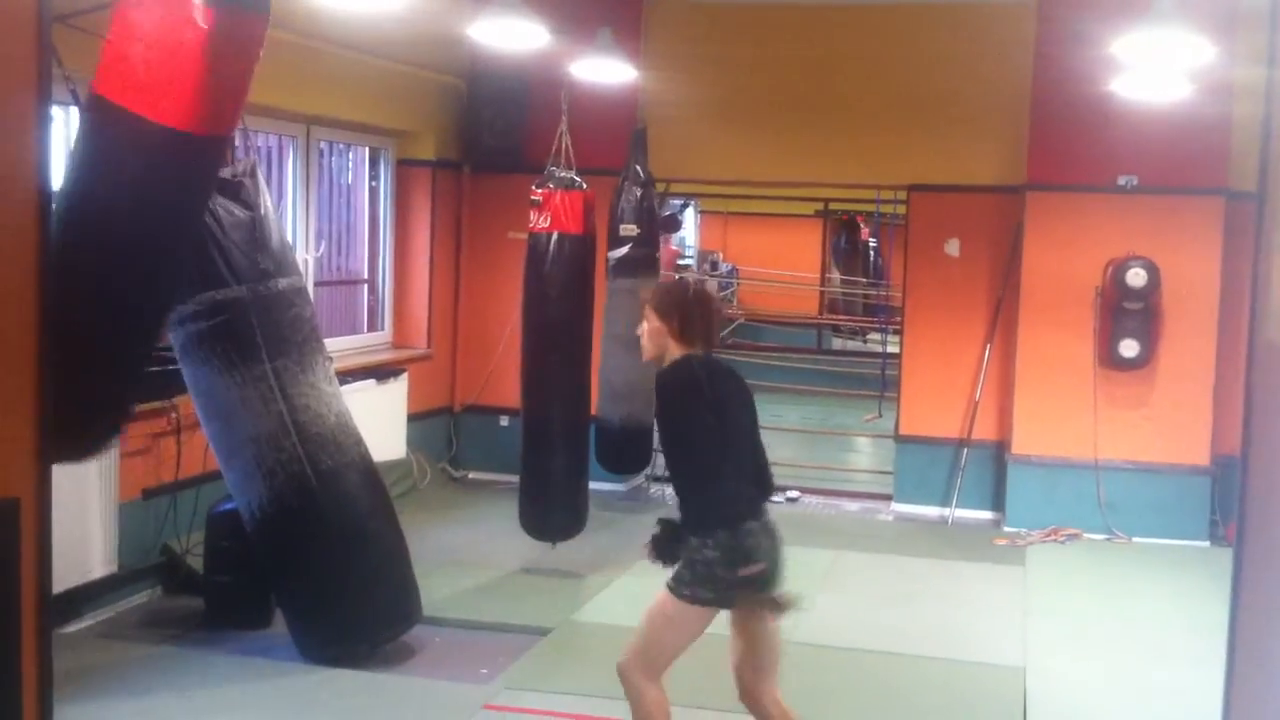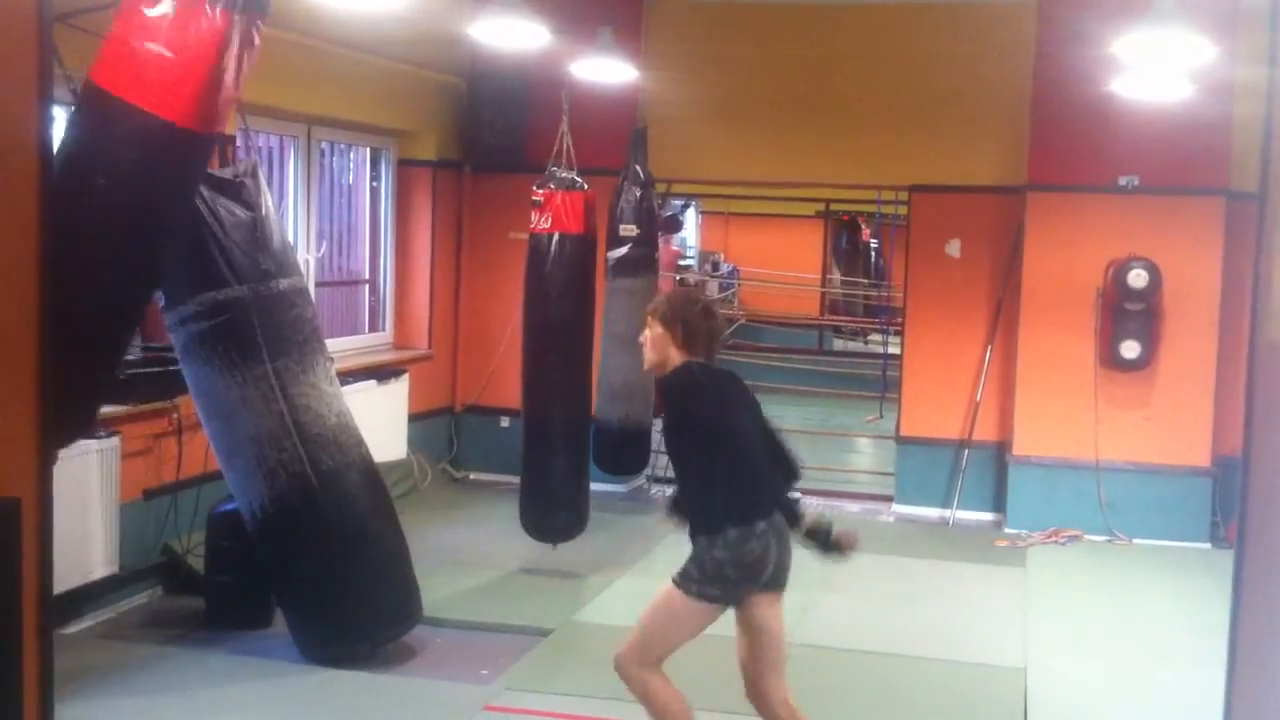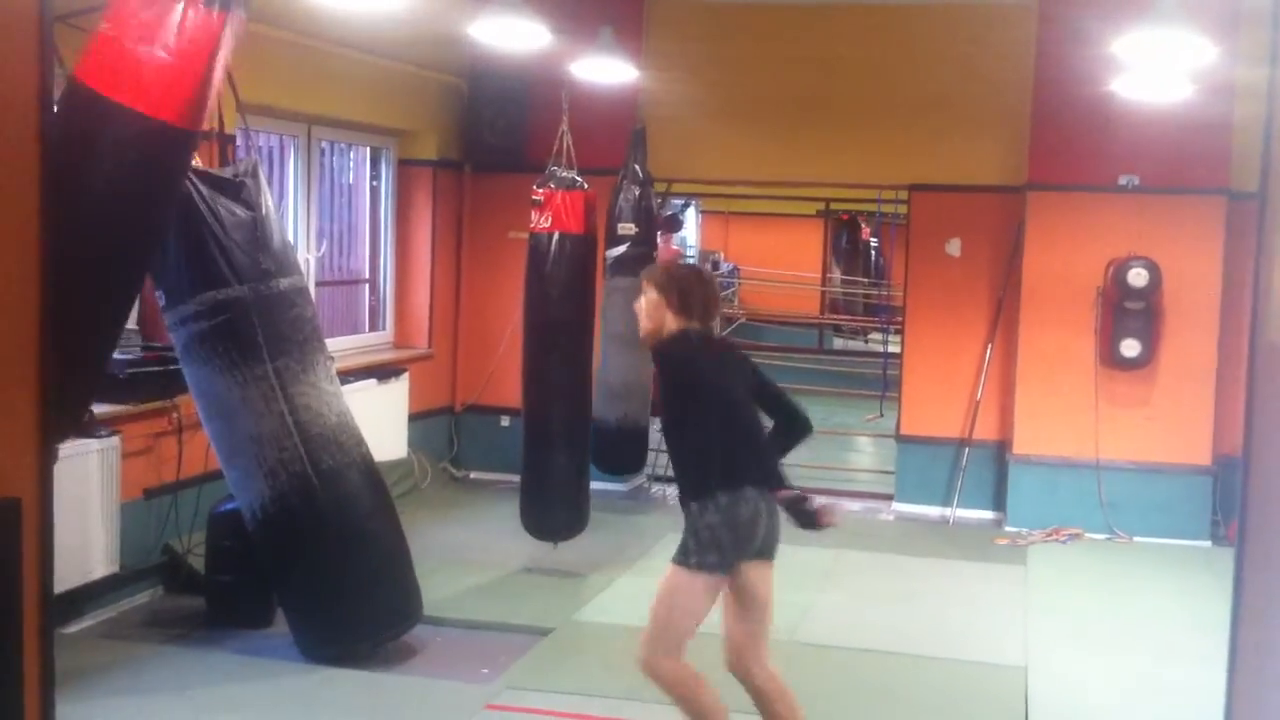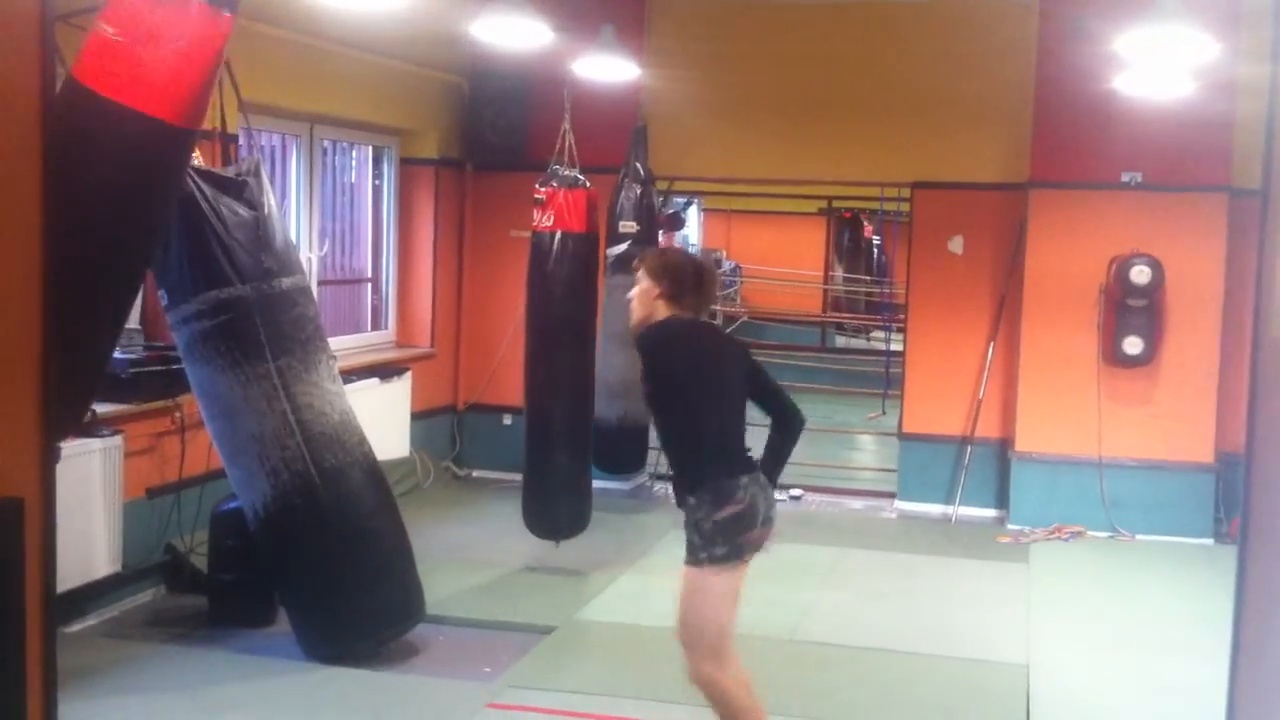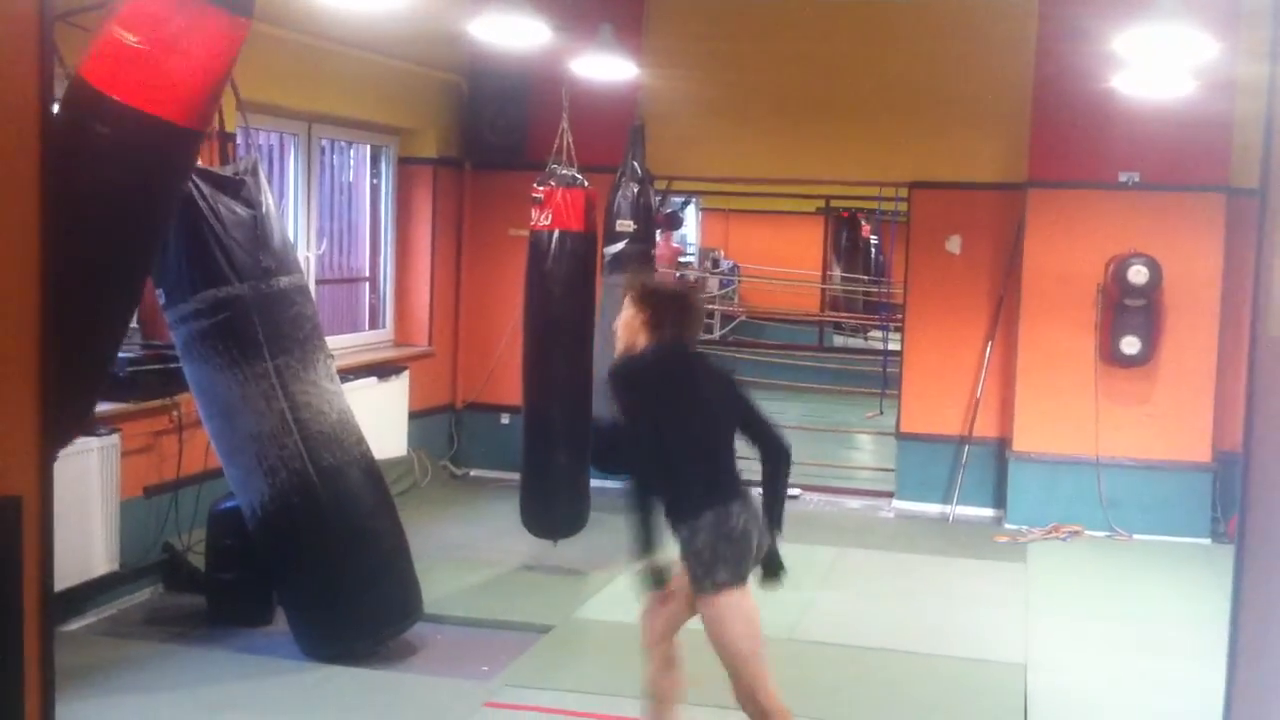
dt=0.1s
person 1, frame 1
left shoulder: (677, 381)
right shoulder: (728, 379)
left elbow: (713, 475)
left wrist: (745, 562)
left hip: (717, 551)
right hip: (755, 544)
left knee: (636, 671)
person 1, frame 2
left shoulder: (679, 387)
right shoulder: (726, 385)
left elbow: (745, 455)
right elbow: (783, 466)
left wrist: (801, 524)
left hip: (724, 550)
right hip: (765, 544)
left knee: (633, 663)
person 1, frame 3
left shoulder: (675, 354)
right shoulder: (727, 355)
left elbow: (737, 420)
right elbow: (797, 423)
left wrist: (784, 491)
left hip: (716, 519)
right hip: (756, 511)
left knee: (660, 659)
right knee: (749, 663)
person 1, frame 4
left shoulder: (660, 340)
right shoulder: (723, 343)
left elbow: (703, 419)
right elbow: (790, 417)
left wrist: (728, 501)
left hip: (716, 506)
right hip: (748, 496)
left knee: (708, 665)
right knee: (694, 634)
person 1, frame 5
left shoulder: (631, 373)
right shoulder: (709, 372)
left elbow: (643, 465)
right elbow: (776, 452)
left wrist: (650, 558)
right wrist: (768, 534)
left hip: (708, 532)
right hip: (739, 524)
right knee: (656, 628)
